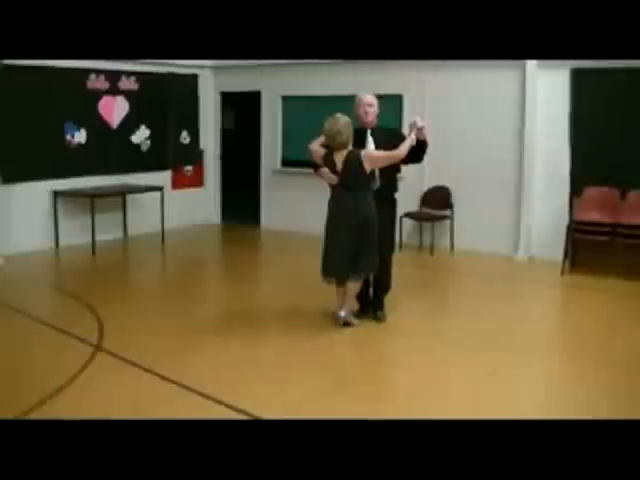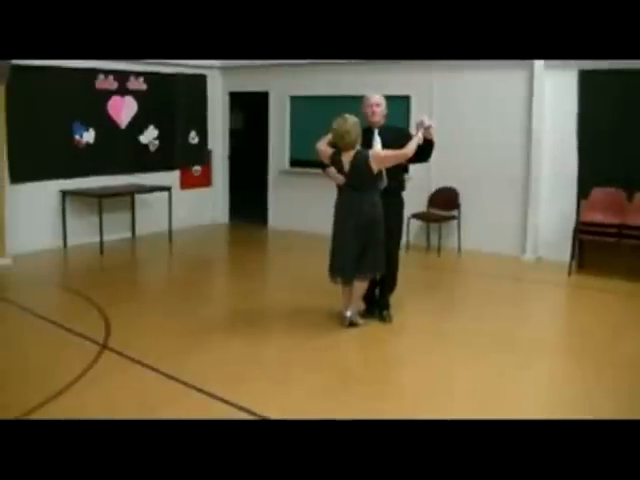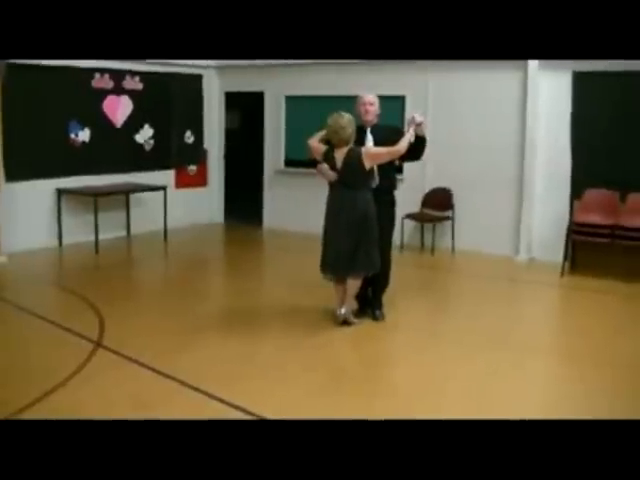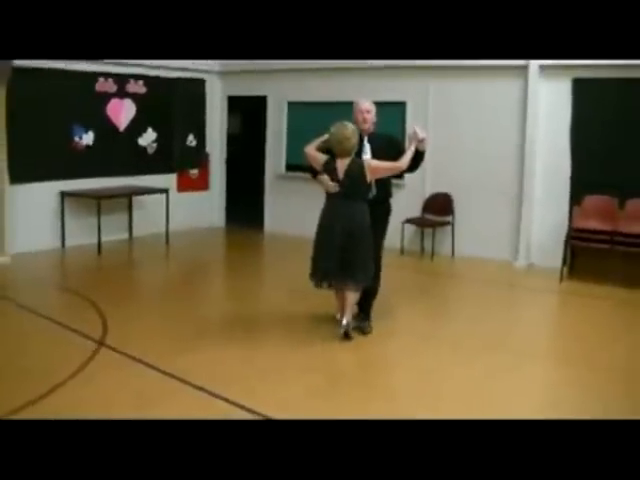
dt=0.5s
person 1, frame 1
left shoulder: (388, 133)
left elbow: (413, 157)
left wrist: (420, 138)
right wrist: (323, 170)
left hip: (384, 203)
left knee: (384, 252)
left ankle: (378, 302)
right ankle: (365, 300)
person 1, frame 2
left shoulder: (399, 134)
left elbow: (421, 156)
left wrist: (427, 135)
left hip: (391, 201)
left knee: (390, 252)
left ankle: (384, 302)
right ankle: (370, 301)
person 1, frame 3
left shoulder: (391, 133)
left elbow: (413, 154)
left wrist: (419, 133)
right wrist: (322, 166)
left hip: (383, 201)
left knee: (382, 252)
left ankle: (376, 302)
right ankle: (363, 300)
person 1, frame 4
left shoulder: (388, 142)
left elbow: (409, 166)
left wrist: (419, 148)
right wrist: (321, 176)
left hip: (378, 209)
left knee: (372, 260)
left ankle: (365, 312)
right ankle: (361, 307)
person 2, frame 1
left shoulder: (326, 157)
right shoulder: (364, 157)
left elbow: (313, 146)
right elbow: (398, 155)
left wrist: (329, 135)
right wrist: (412, 137)
left hip: (338, 211)
right hip: (362, 212)
left knee: (341, 259)
right knee: (358, 263)
left ankle: (340, 308)
right ankle: (345, 311)
person 2, frame 2
left shoulder: (333, 157)
right shoulder: (371, 157)
left elbow: (320, 145)
right elbow: (405, 153)
left wrist: (335, 133)
right wrist: (419, 135)
left hip: (345, 211)
right hip: (368, 212)
left knee: (347, 259)
right knee: (365, 263)
left ankle: (346, 308)
right ankle: (351, 311)
person 2, frame 3
left shoulder: (326, 154)
right shoulder: (364, 154)
left elbow: (312, 141)
right elbow: (398, 150)
left wrist: (329, 131)
right wrist: (411, 132)
left hip: (336, 209)
right hip: (360, 210)
left knee: (340, 258)
right knee: (358, 261)
left ankle: (340, 307)
right ankle: (346, 309)
person 2, frame 4
left shoulder: (325, 164)
right shoulder: (366, 166)
left elbow: (308, 149)
right elbow: (401, 165)
left wrist: (327, 137)
right wrist: (413, 145)
left hip: (331, 220)
right hip: (357, 222)
left knee: (336, 268)
right knee: (356, 272)
left ankle: (341, 313)
right ankle: (347, 317)
